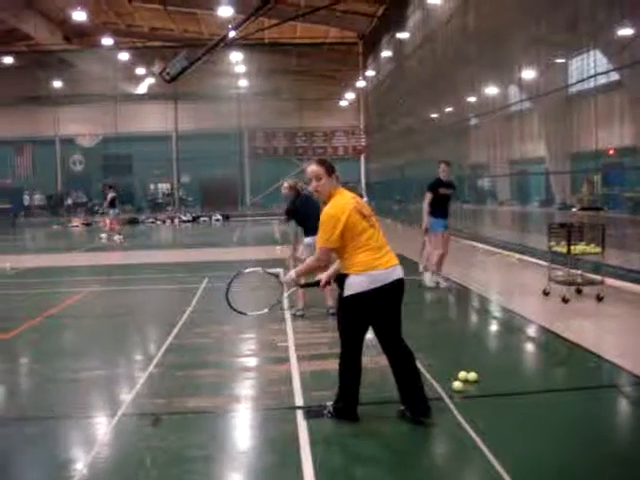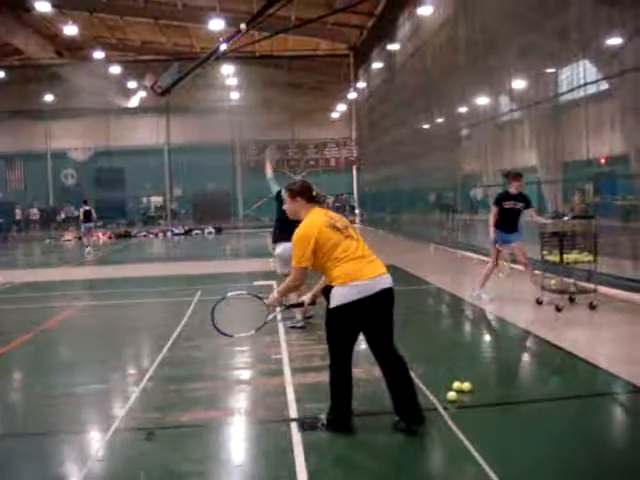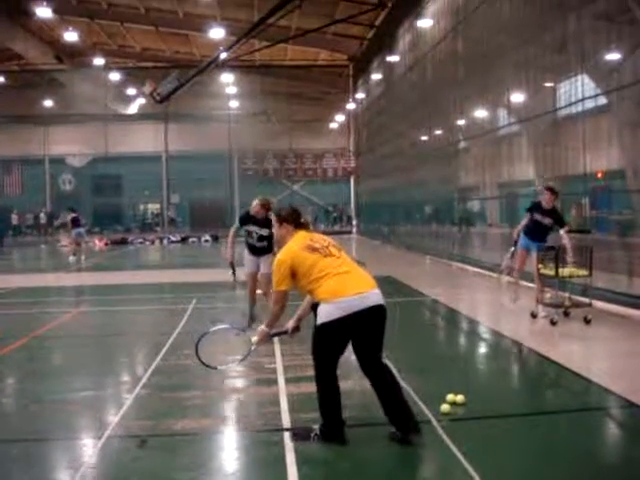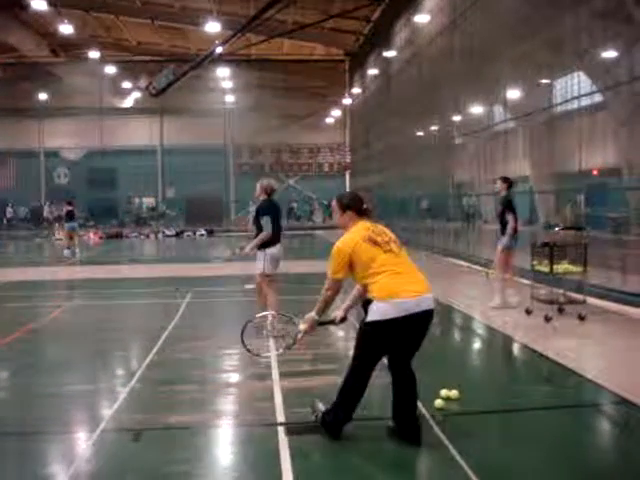
dt=1s
person 1, frame 1
left shoulder: (333, 211)
right shoulder: (351, 199)
left elbow: (321, 259)
left wrist: (295, 274)
right wrist: (332, 272)
left hip: (365, 283)
right hip: (391, 277)
left knee: (350, 348)
right knee: (394, 344)
left ankle: (345, 408)
right ankle: (418, 407)
person 1, frame 2
left shoulder: (304, 231)
right shoulder: (330, 216)
left elbow: (296, 280)
left wrist: (278, 295)
right wrist: (315, 292)
left hip: (351, 294)
right hip: (381, 284)
left knee: (340, 360)
right knee: (387, 353)
left ankle: (339, 420)
right ankle: (412, 417)
person 1, frame 3
left shoulder: (285, 256)
right shoulder: (320, 239)
left elbow: (278, 304)
left wrist: (266, 329)
right wrist: (297, 319)
left hip: (338, 309)
right hip: (372, 300)
left knee: (325, 370)
right knee: (374, 365)
left ankle: (331, 431)
right ankle: (406, 426)
person 1, frame 4
left shoulder: (345, 243)
right shoulder: (382, 232)
left elbow: (331, 290)
left wrist: (315, 316)
right wrist: (345, 308)
left hip: (390, 308)
right hip: (423, 303)
left knee: (360, 368)
right knee: (401, 366)
left ankle: (333, 422)
right ankle: (408, 429)
person 2, frame 1
left shoulder: (292, 206)
right shoulder: (308, 198)
left elbow: (294, 233)
left wrist: (294, 252)
left hip: (311, 239)
left ankle: (300, 307)
right ankle: (331, 306)
person 2, frame 2
left shoulder: (282, 199)
left elbow: (270, 179)
left wrist: (268, 161)
left hip: (283, 247)
left ankle: (298, 318)
right ankle: (302, 311)
person 2, frame 3
left shoulder: (271, 223)
right shoulder: (246, 217)
right elbow: (234, 230)
right wrist: (230, 250)
left hip: (266, 256)
right hip: (250, 254)
left knee: (265, 289)
right knee: (251, 288)
right ankle: (251, 313)
person 2, frame 4
left shoulder: (262, 206)
right shoulder: (274, 204)
left elbow: (267, 232)
left wrist: (252, 245)
left hip: (267, 250)
right hip: (271, 248)
left knee: (267, 288)
right knee: (260, 286)
person 3, frame 1
left shoulder: (451, 185)
right shoulder: (434, 184)
right elbow: (426, 203)
left wrist: (448, 218)
right wrist: (425, 221)
left hip: (445, 219)
right hip: (435, 219)
left knee: (444, 250)
right knee: (441, 250)
left ankle: (437, 276)
right ankle: (429, 273)
person 3, frame 2
left shoulder: (524, 198)
right shoulder: (501, 197)
left elbow: (533, 216)
right elbow: (492, 215)
left wrist: (546, 221)
right wrist: (492, 232)
left hip: (514, 234)
right hip: (500, 233)
left knee: (524, 261)
right knee: (494, 262)
right ankle: (479, 291)
person 3, frame 3
left shoulder: (556, 215)
right shoulder: (535, 205)
left elbow: (564, 235)
left wrist: (569, 254)
right wrist: (517, 231)
left hip: (539, 244)
right hip: (525, 237)
left knee: (537, 274)
right knee: (518, 268)
left ankle: (540, 303)
right ankle: (514, 294)
person 3, frame 4
left shoulder: (506, 200)
right shoulder: (503, 199)
left elbow: (511, 223)
left wrist: (506, 240)
left hip: (507, 237)
right hip: (505, 237)
left knee: (498, 267)
right knee: (507, 268)
left ankle: (501, 298)
right ankle: (512, 297)
